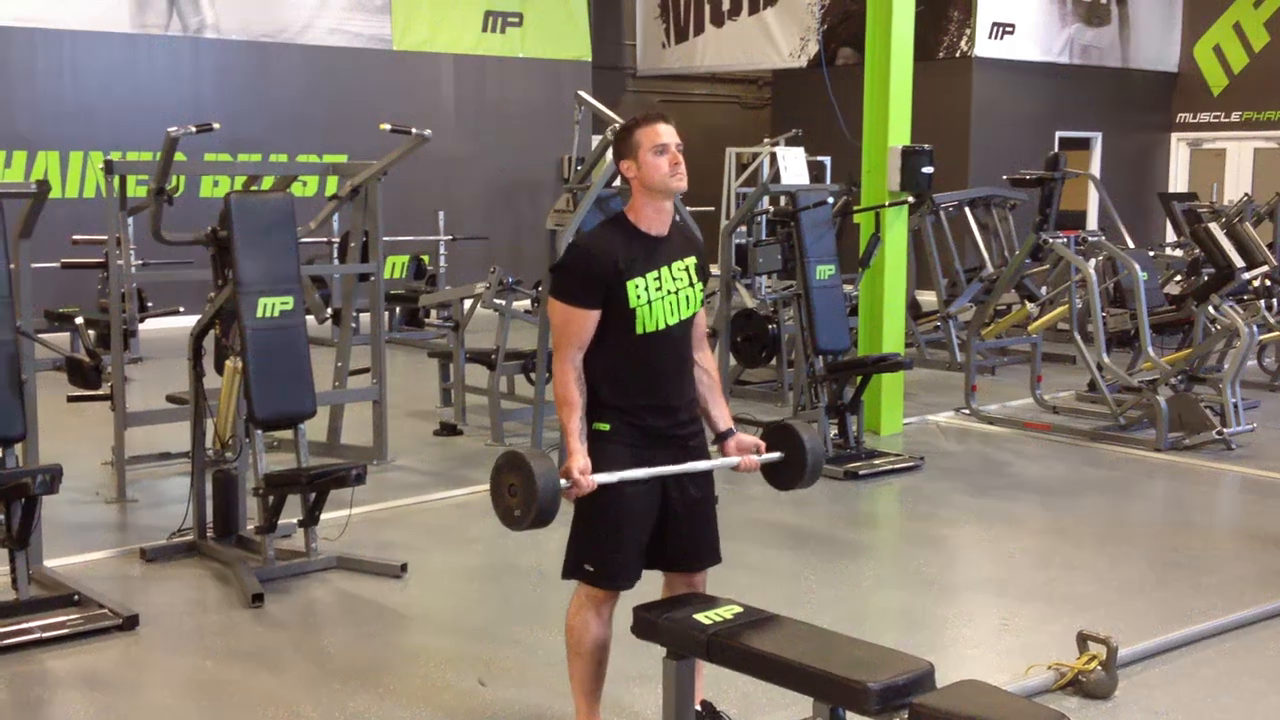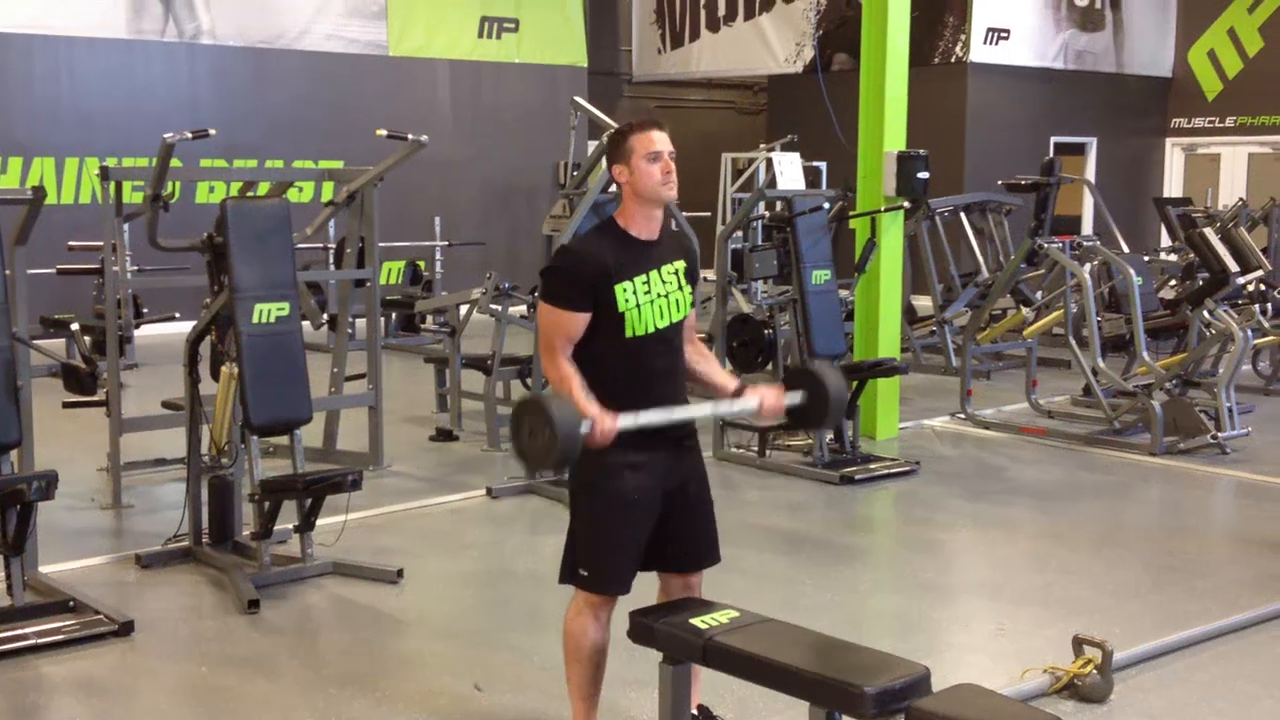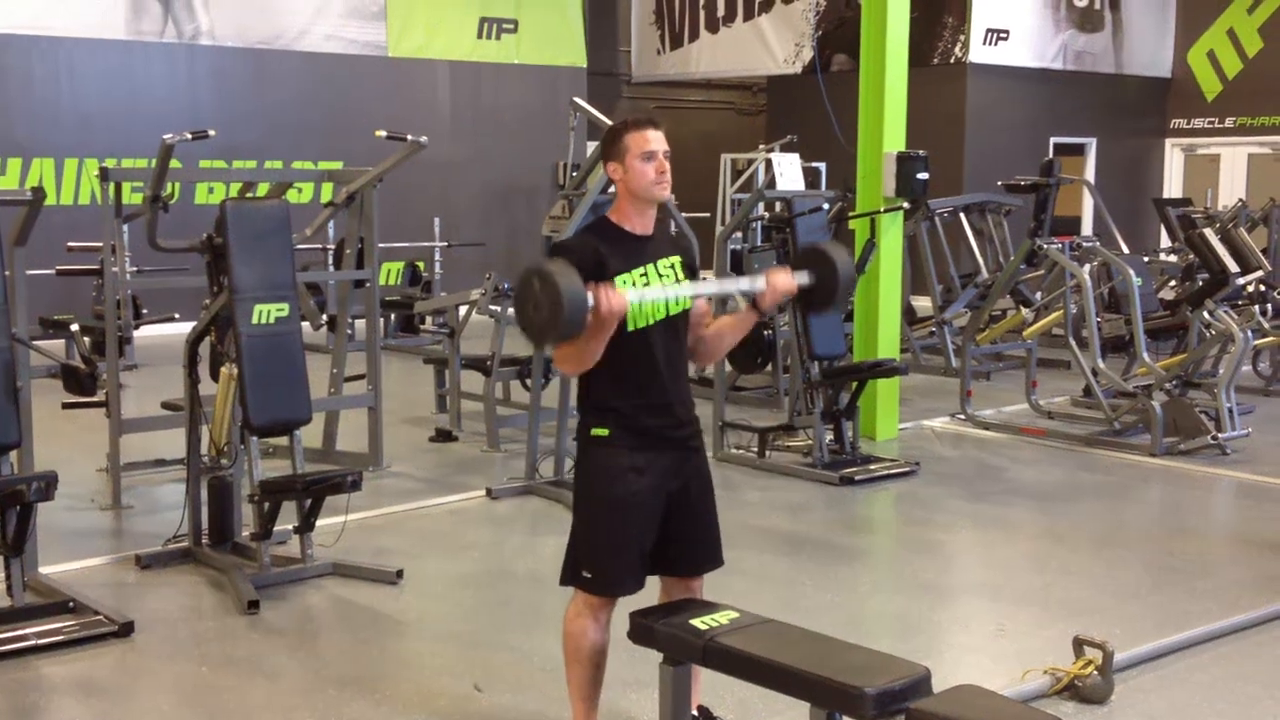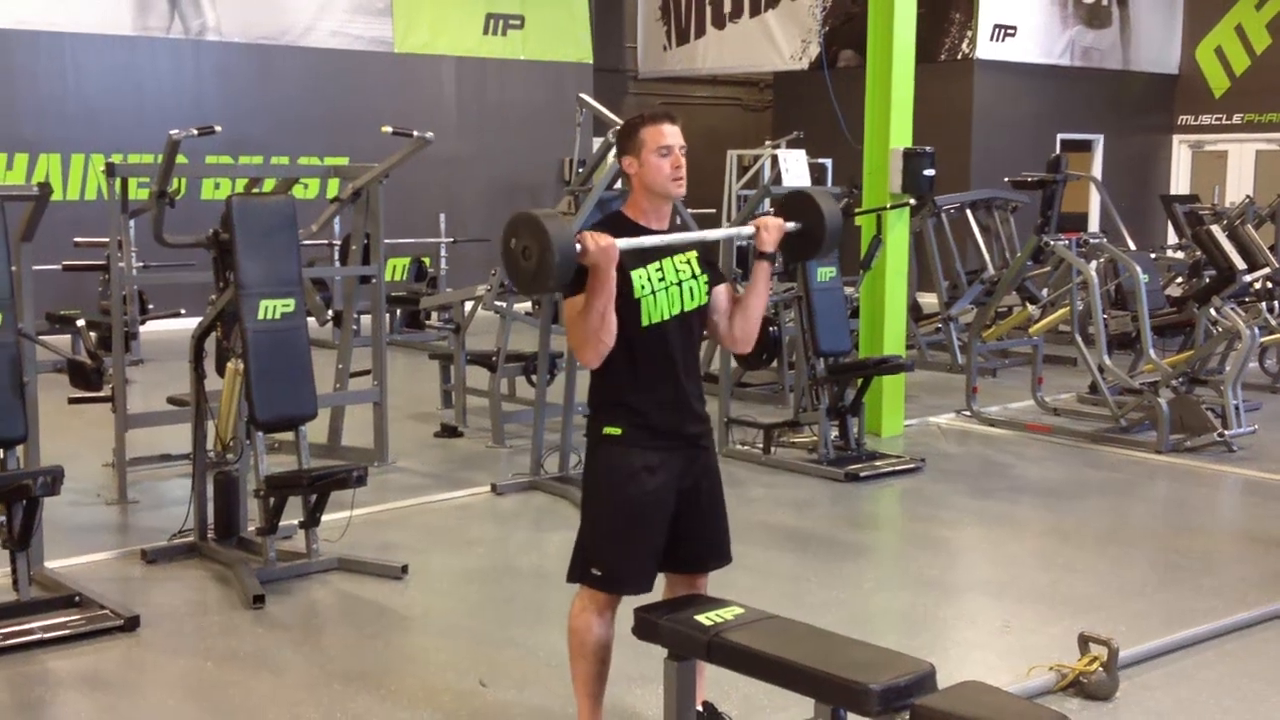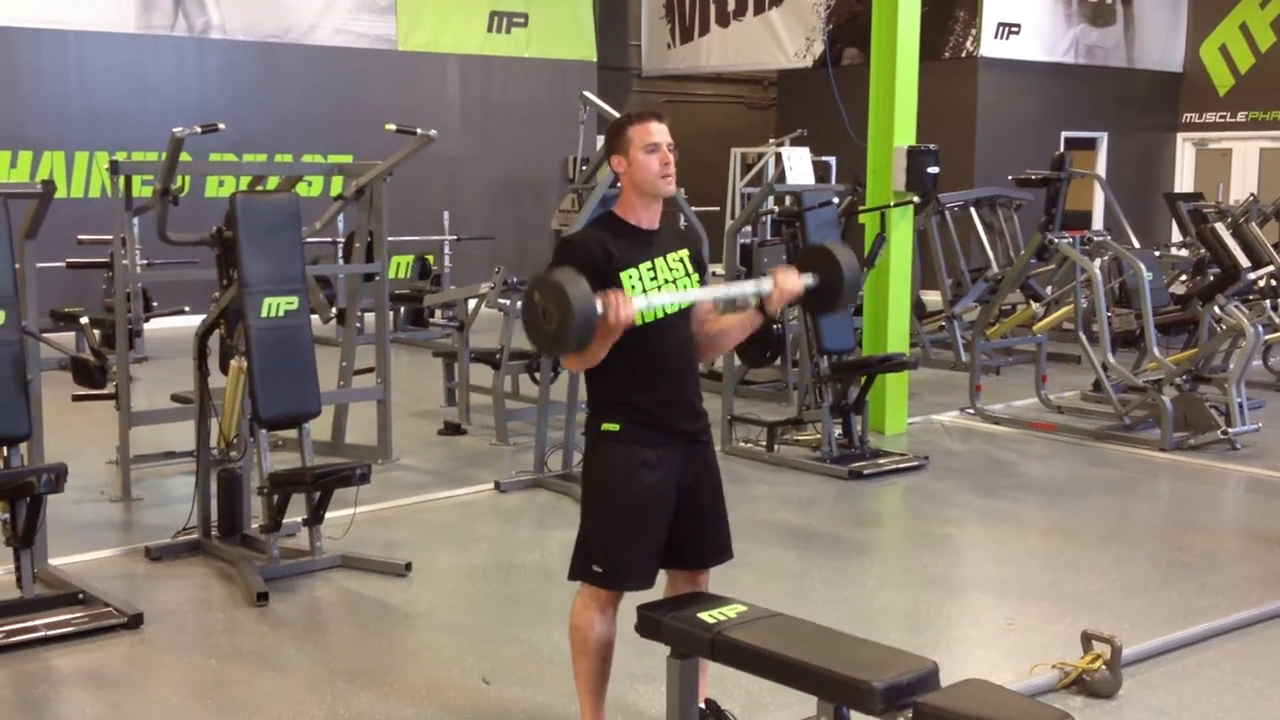
dt=0.3s
person 1, frame 1
left shoulder: (690, 245)
right shoulder: (595, 253)
right elbow: (567, 360)
left wrist: (725, 429)
right wrist: (576, 449)
left hip: (682, 441)
right hip: (617, 447)
left knee: (689, 573)
right knee: (600, 587)
person 1, frame 2
left shoulder: (681, 249)
right shoulder: (585, 258)
right elbow: (555, 354)
left wrist: (739, 389)
right wrist: (590, 411)
left hip: (676, 439)
right hip: (615, 448)
left knee: (686, 577)
right knee: (597, 591)
person 1, frame 3
left shoulder: (678, 248)
right shoulder: (584, 255)
left elbow: (702, 347)
right elbow: (570, 362)
left wrist: (757, 305)
right wrist: (605, 317)
left hip: (681, 440)
right hip: (615, 448)
left knee: (686, 580)
right knee: (597, 592)
person 1, frame 4
left shoulder: (696, 244)
right shoulder: (593, 246)
left elbow: (738, 338)
right elbow: (590, 352)
left wrist: (763, 258)
right wrist: (603, 271)
left hip: (692, 438)
right hip: (626, 445)
left knee: (693, 577)
right knee: (603, 588)
person 1, frame 5
left shoulder: (684, 243)
right shoulder: (589, 249)
left elbow: (701, 339)
right elbow: (572, 352)
left wrist: (765, 307)
right wrist: (605, 321)
left hip: (691, 434)
right hip: (624, 443)
left knee: (693, 571)
right knee: (604, 586)
